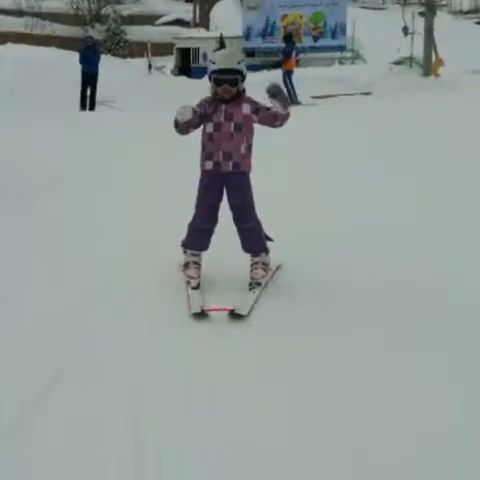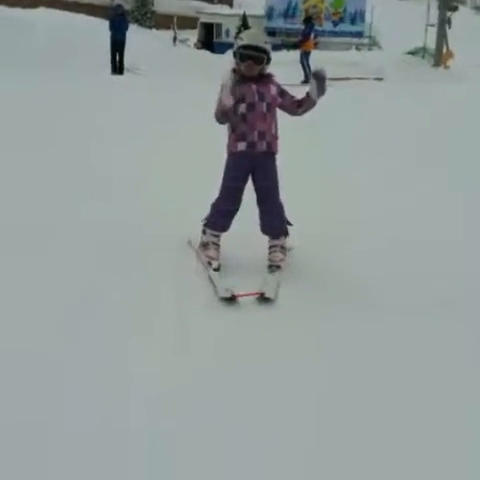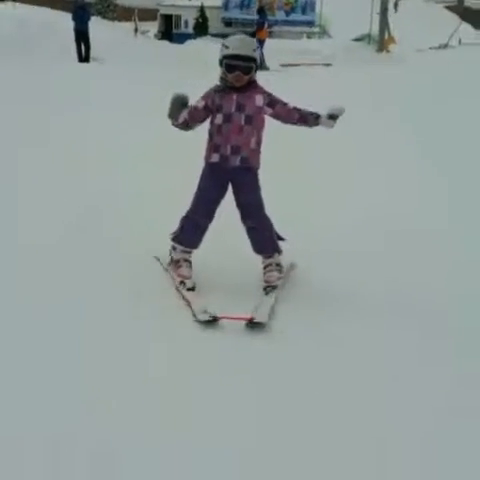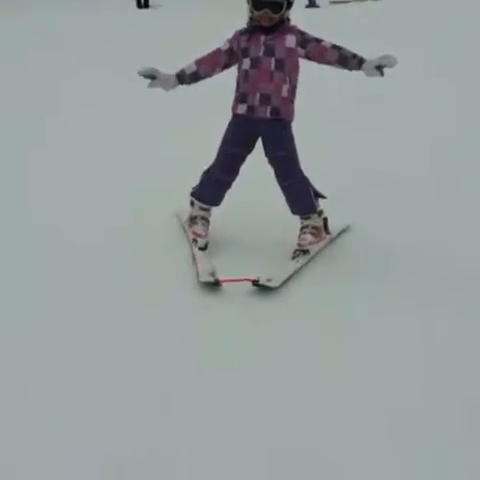
dt=1s
person 1, frame 1
left shoulder: (248, 105)
right shoulder: (206, 105)
left elbow: (275, 120)
right elbow: (184, 129)
left wrist: (281, 106)
right wrist: (182, 118)
left hip: (238, 170)
right hip: (210, 170)
left knee: (245, 216)
right knee: (204, 215)
left ankle: (260, 258)
right ankle: (192, 258)
person 1, frame 2
left shoulder: (272, 87)
right shoulder: (232, 86)
left elbow: (296, 107)
right elbow: (222, 117)
left wrist: (315, 93)
right wrist: (227, 99)
left hip: (266, 153)
right hip: (239, 152)
left knee: (270, 199)
right knee: (229, 198)
left ankle: (278, 242)
right ankle: (210, 238)
person 1, frame 3
left shoulder: (261, 96)
right shoulder: (215, 95)
left elbow: (290, 113)
right elbow: (191, 119)
left wrist: (322, 119)
right wrist: (178, 114)
left hip: (247, 166)
right hip: (216, 164)
left knee: (254, 215)
right knee: (200, 211)
left ankle: (272, 260)
right ankle: (180, 255)
person 1, frame 4
left shoulder: (294, 38)
right shoulder: (241, 39)
left elbow: (328, 51)
right elbow: (212, 61)
left wrist: (364, 64)
right wrist: (175, 78)
left hip: (278, 119)
right hip: (243, 116)
left knee: (288, 172)
right knee: (223, 168)
left ankle: (313, 221)
right ankle: (199, 212)
